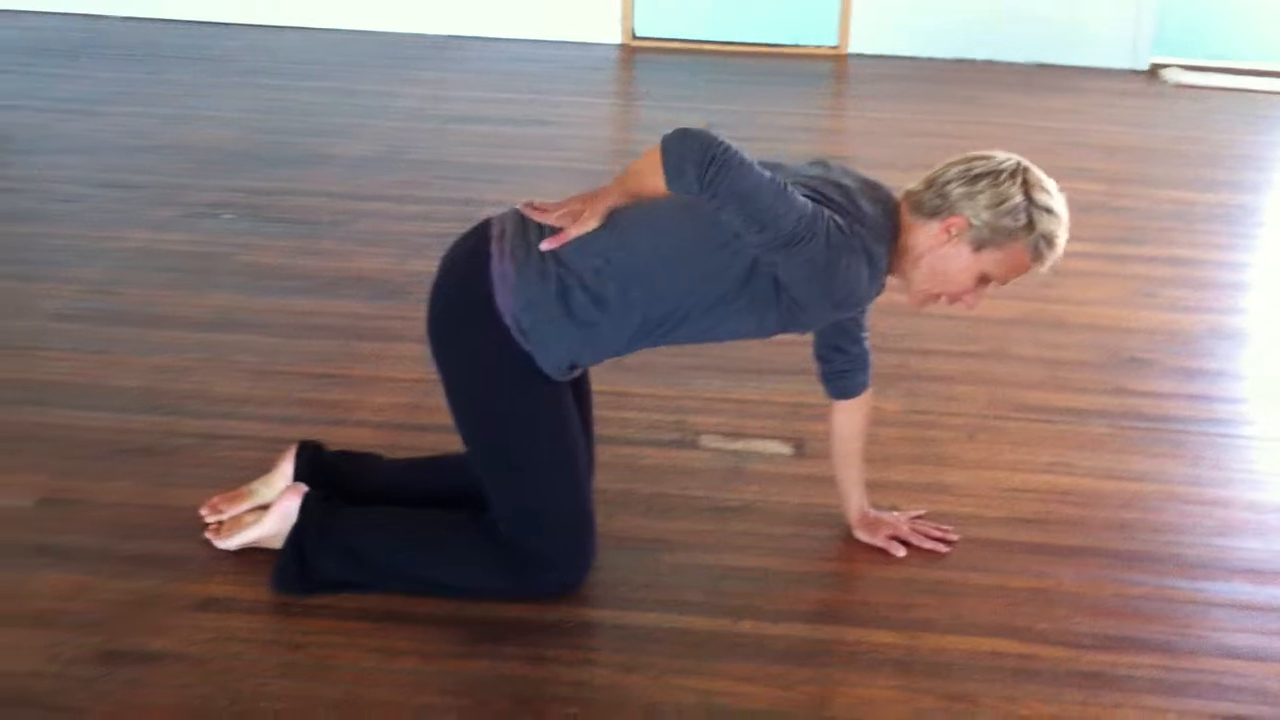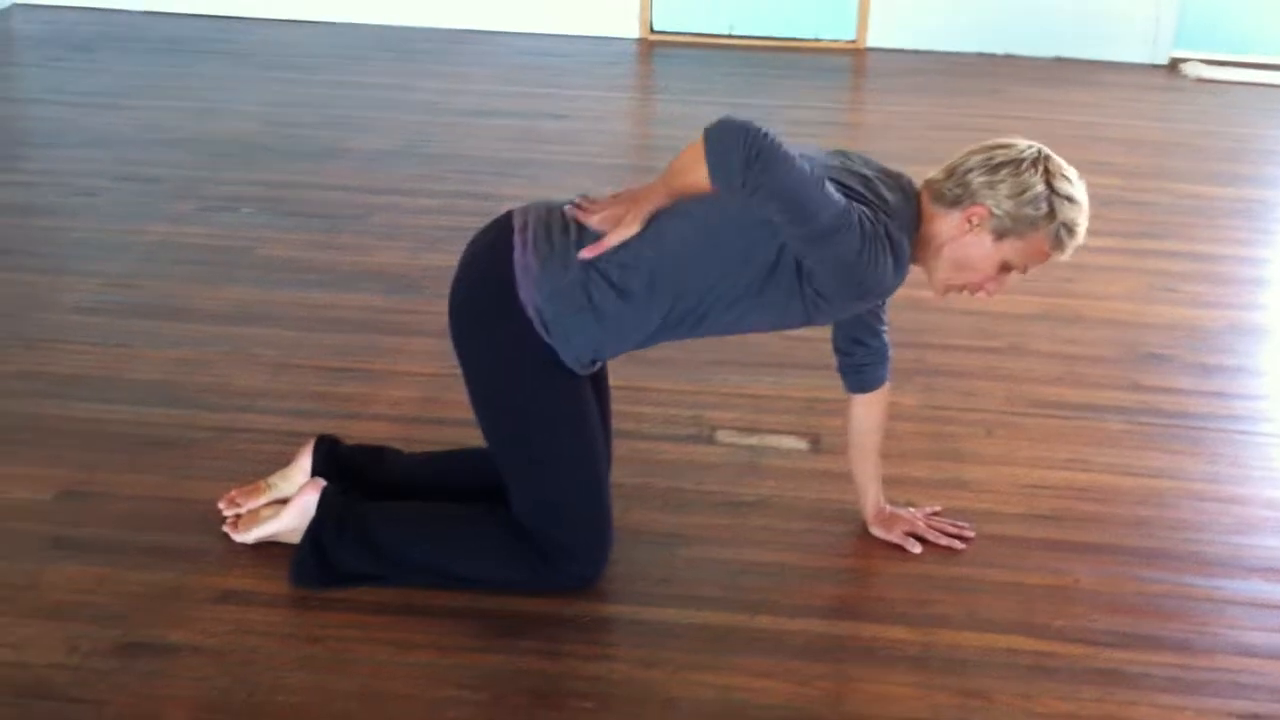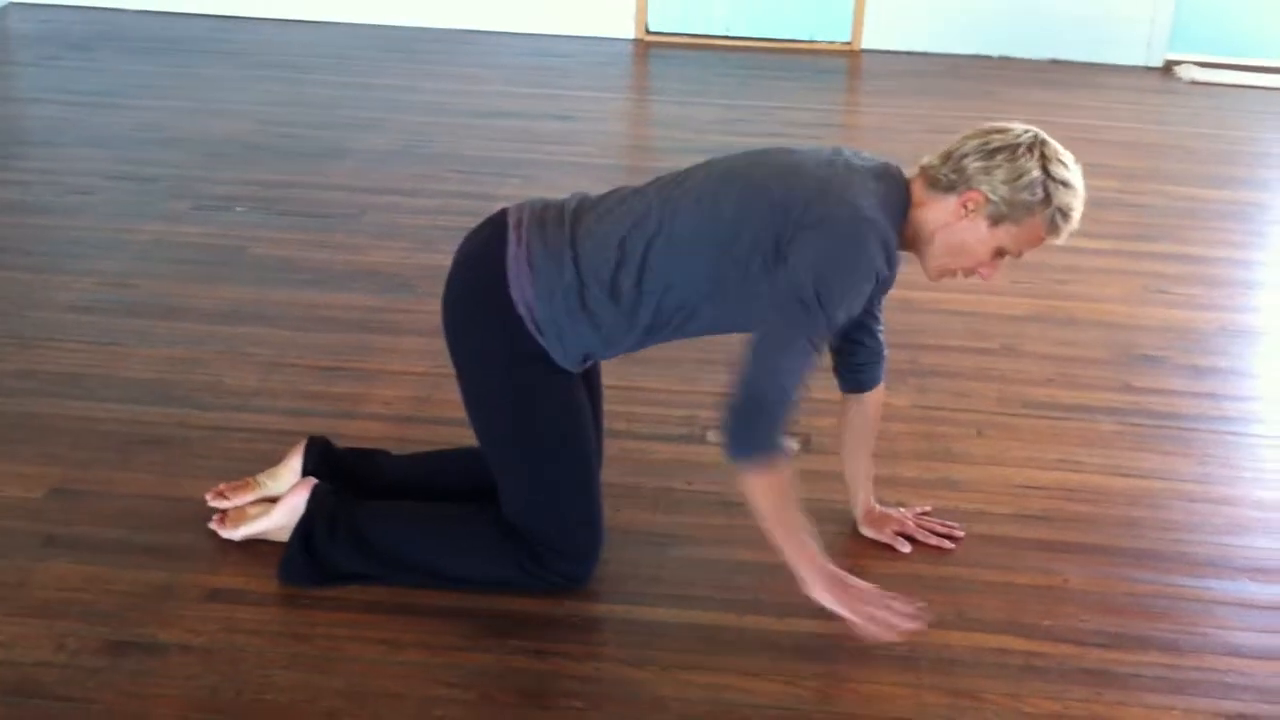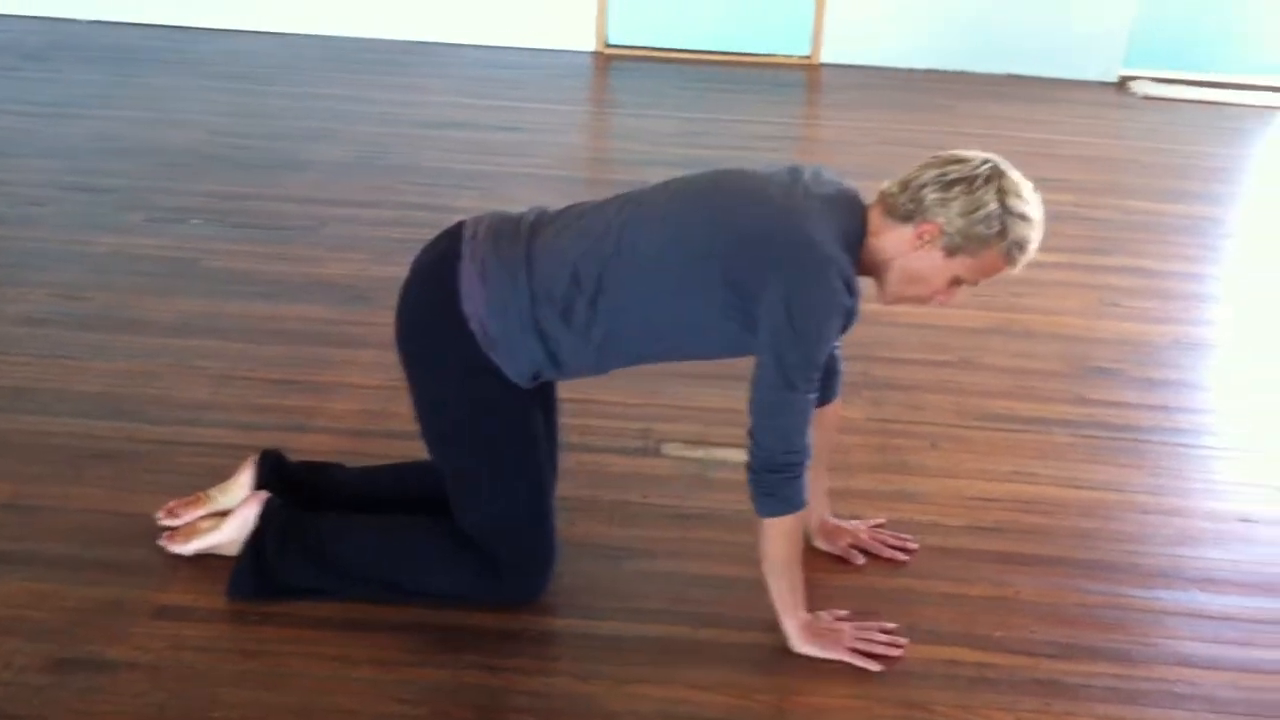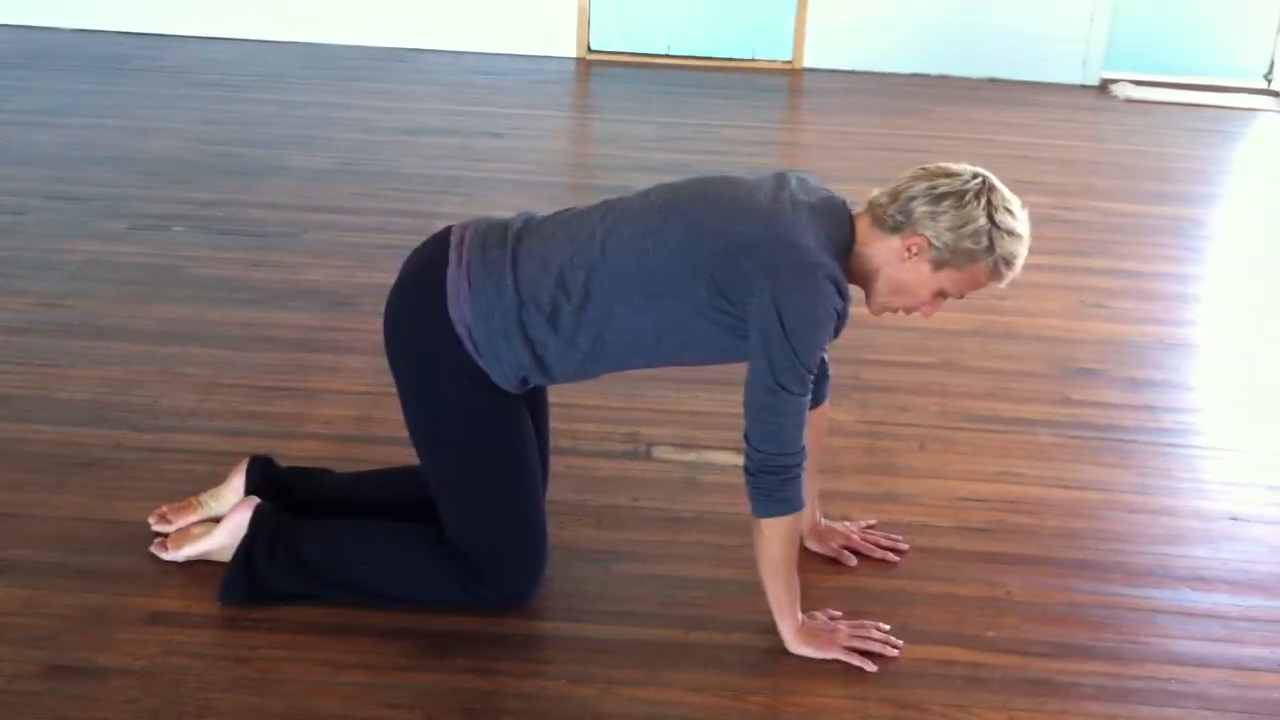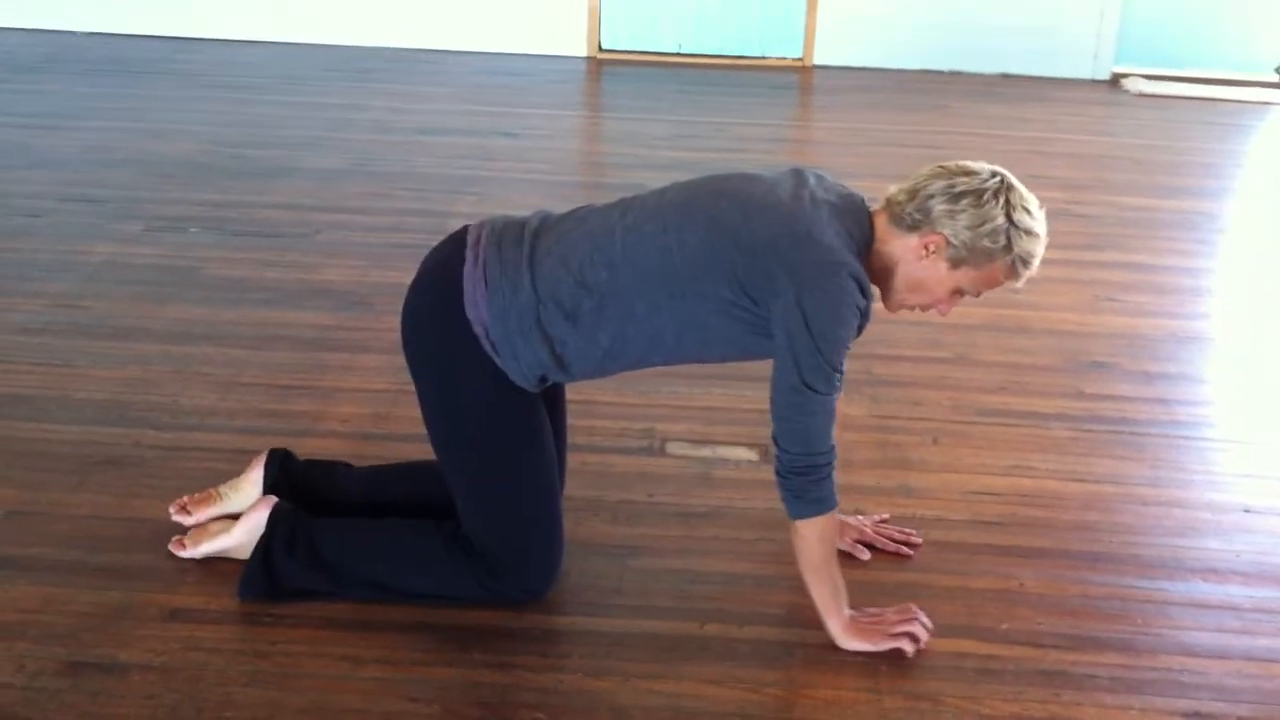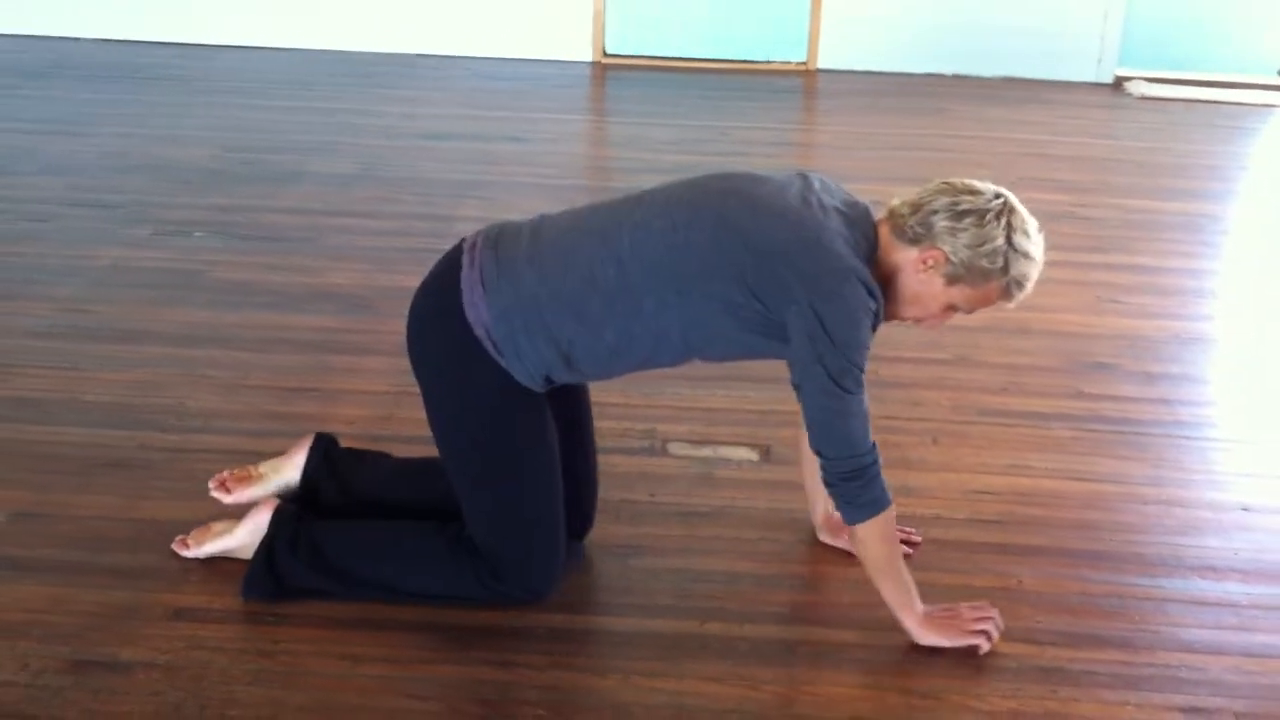
dt=0.3s
person 1, frame 1
left shoulder: (861, 219)
right shoulder: (840, 258)
left elbow: (845, 364)
right elbow: (697, 151)
left wrist: (859, 510)
right wrist: (605, 205)
left hip: (526, 295)
right hip: (495, 310)
left knee: (545, 487)
right knee: (552, 559)
left ankle: (315, 473)
right ankle: (304, 528)
person 1, frame 2
left shoulder: (882, 209)
right shoulder: (867, 249)
left elbow: (863, 357)
right elbow: (739, 141)
left wrist: (874, 505)
right wrist: (647, 203)
left hip: (547, 290)
right hip: (520, 304)
left knee: (563, 479)
right knee: (569, 554)
left ankle: (334, 468)
right ankle: (324, 523)
person 1, frame 3
left shoulder: (871, 193)
right shoulder: (853, 240)
left elbow: (858, 356)
right elbow: (751, 423)
left wrist: (866, 506)
right wrist: (817, 575)
left hip: (537, 277)
right hip: (512, 305)
left knee: (548, 480)
right knee: (559, 554)
left ankle: (324, 469)
right ankle: (315, 522)
person 1, frame 4
left shoulder: (831, 211)
right shoulder: (817, 270)
left elbow: (818, 376)
right elbow: (775, 460)
left wrist: (822, 519)
right wrist: (796, 623)
left hip: (493, 289)
right hip: (466, 319)
left knee: (506, 494)
right knee: (513, 567)
left ankle: (276, 482)
right ankle: (266, 534)
person 1, frame 5
left shoulder: (819, 218)
right shoulder: (805, 277)
left elbow: (807, 379)
right elbow: (772, 460)
left wrist: (812, 521)
right wrist: (792, 625)
left hip: (484, 292)
right hip: (451, 324)
left knee: (495, 496)
right knee: (502, 571)
left ankle: (266, 488)
right ankle: (255, 541)
person 1, frame 6
left shoulder: (836, 216)
right shoulder: (829, 277)
left elbow: (820, 378)
right elbow: (803, 461)
left wrist: (829, 518)
right wrist: (840, 621)
left hip: (499, 293)
right hip: (469, 324)
left knee: (513, 496)
right knee: (517, 569)
left ankle: (282, 482)
right ankle: (273, 539)
person 1, frame 7
left shoulder: (839, 223)
right shoulder: (836, 286)
left elbow: (815, 379)
right elbow: (854, 465)
left wrist: (826, 517)
right wrist: (920, 618)
left hip: (511, 304)
right hip: (474, 331)
left knee: (562, 514)
right knee: (521, 569)
left ankle: (316, 472)
right ankle: (276, 539)
